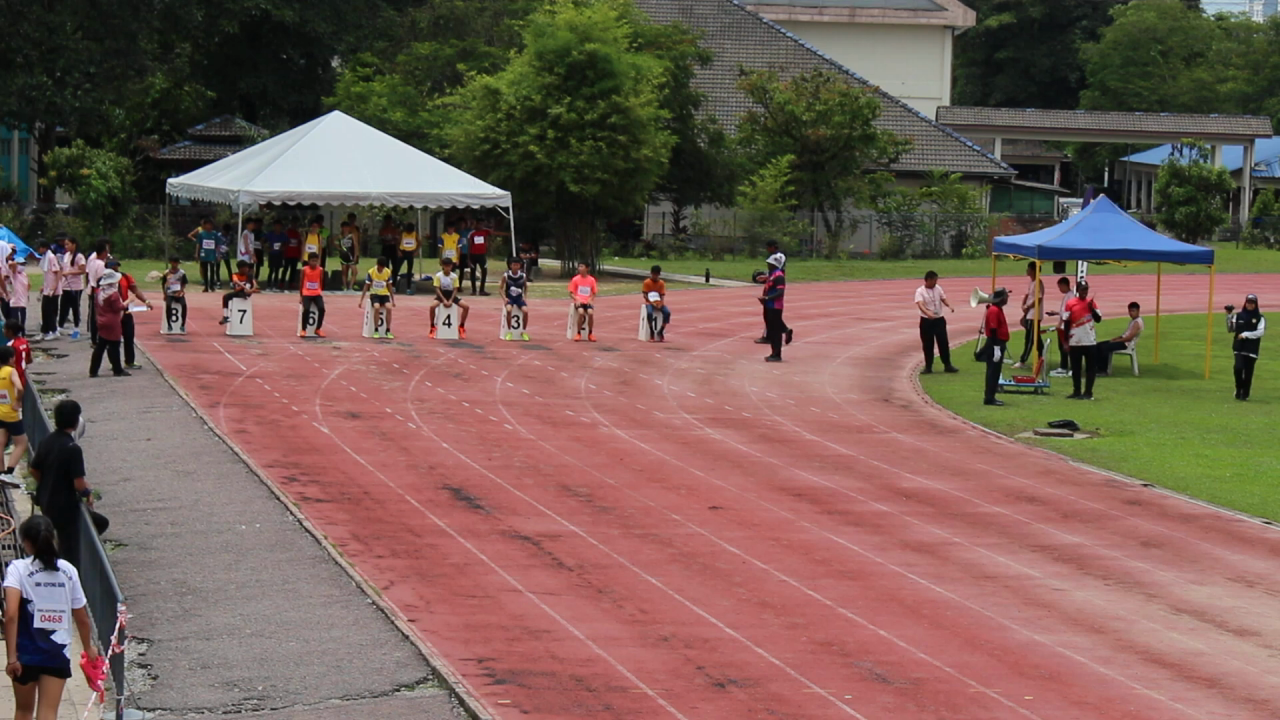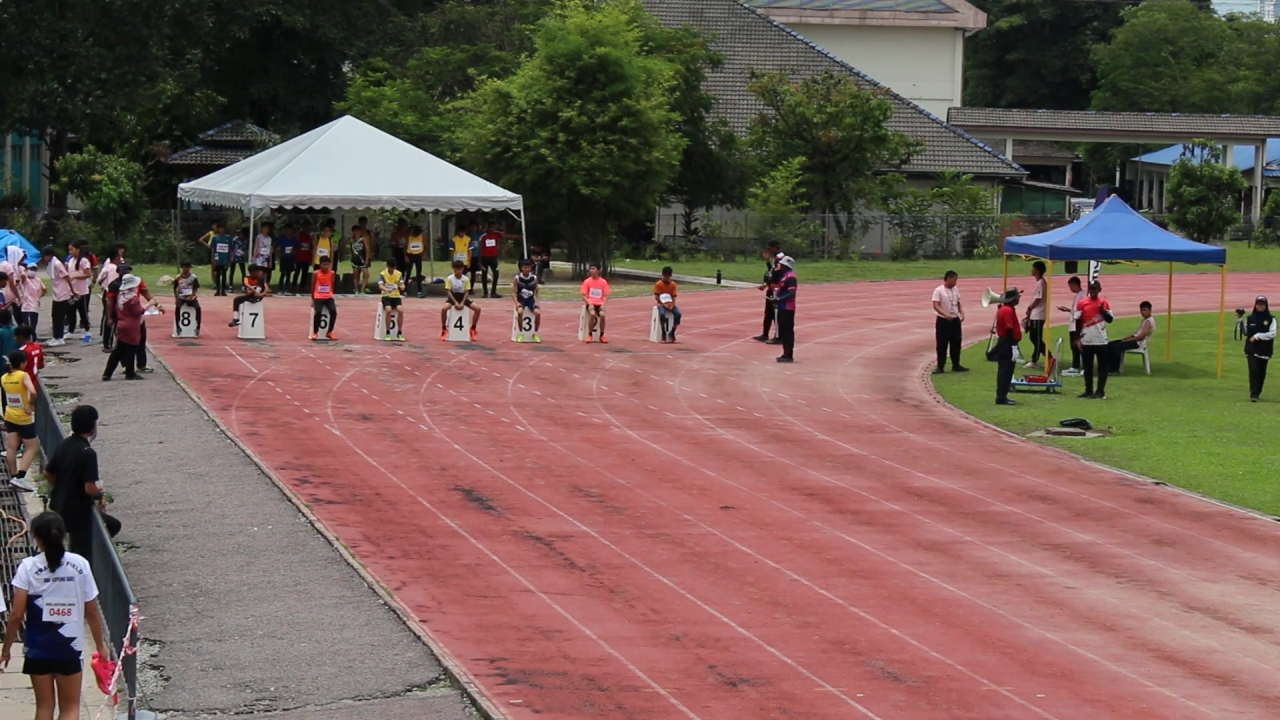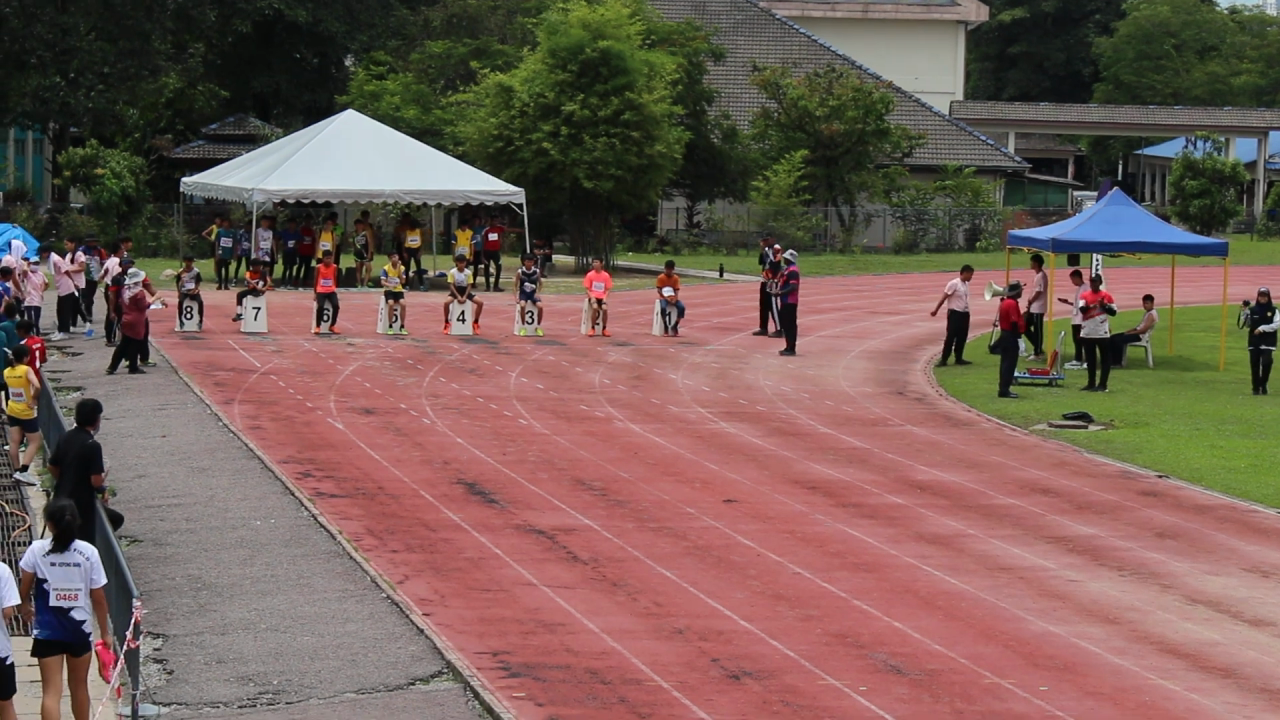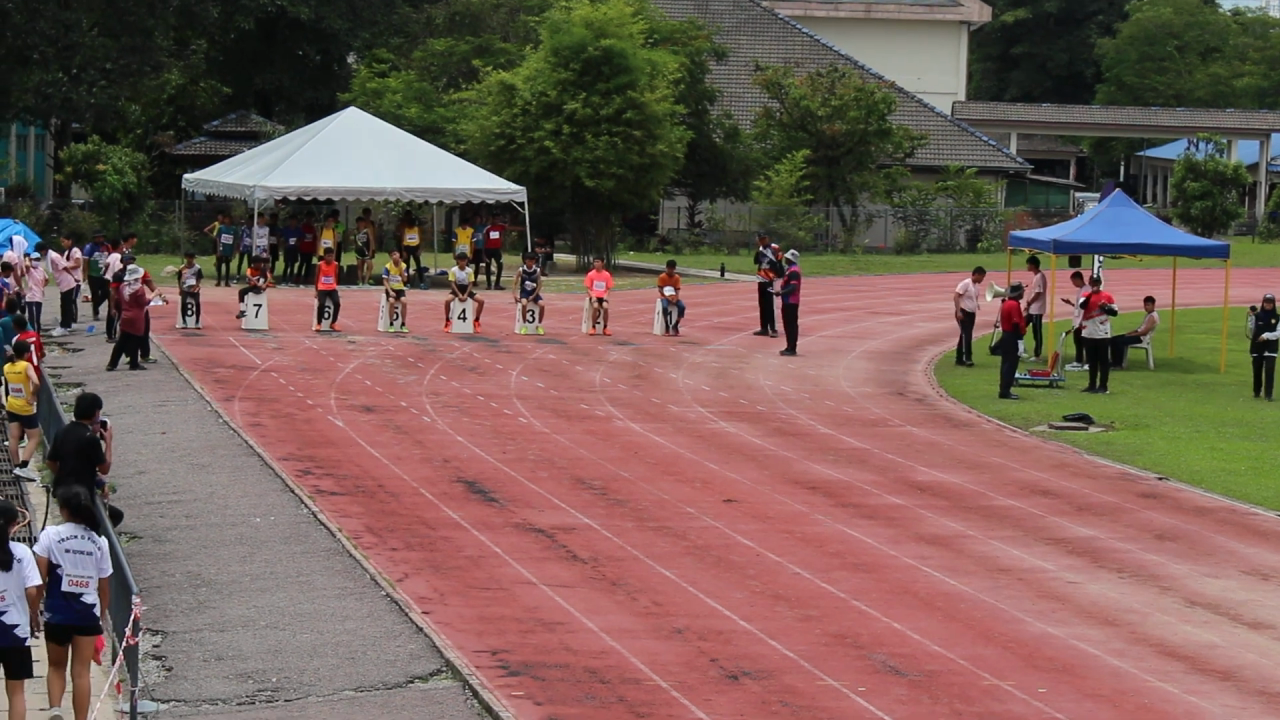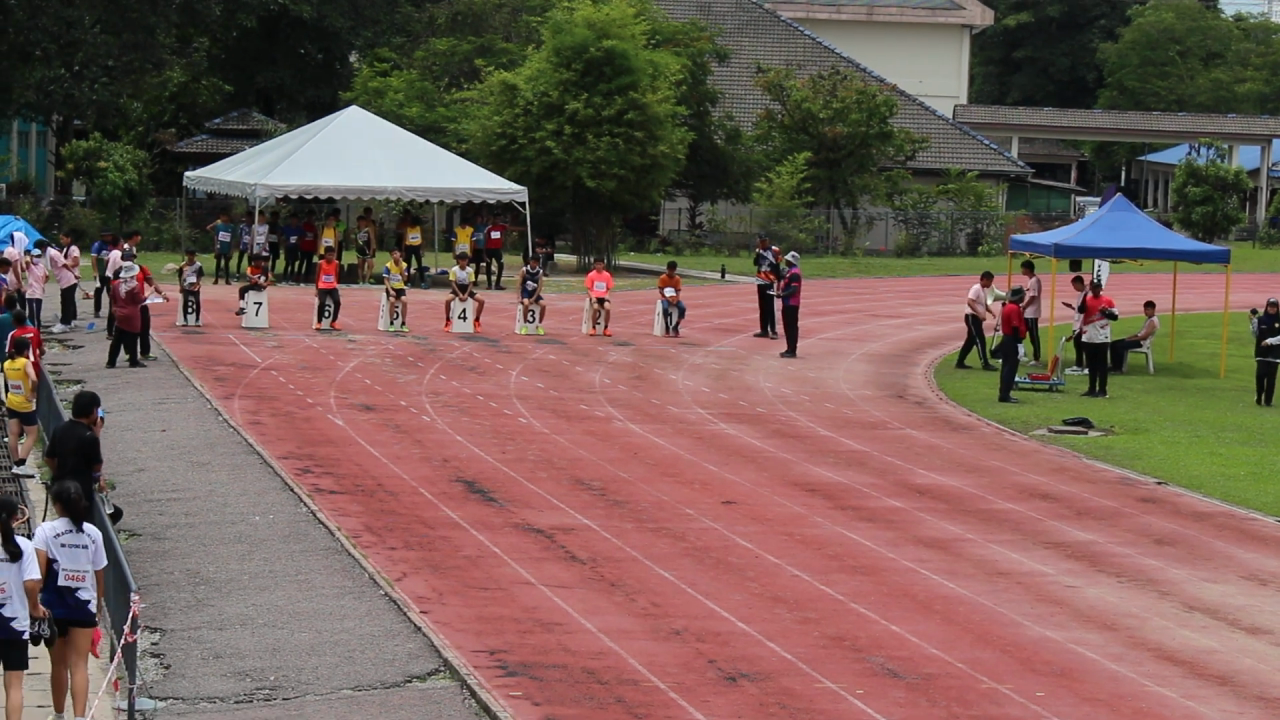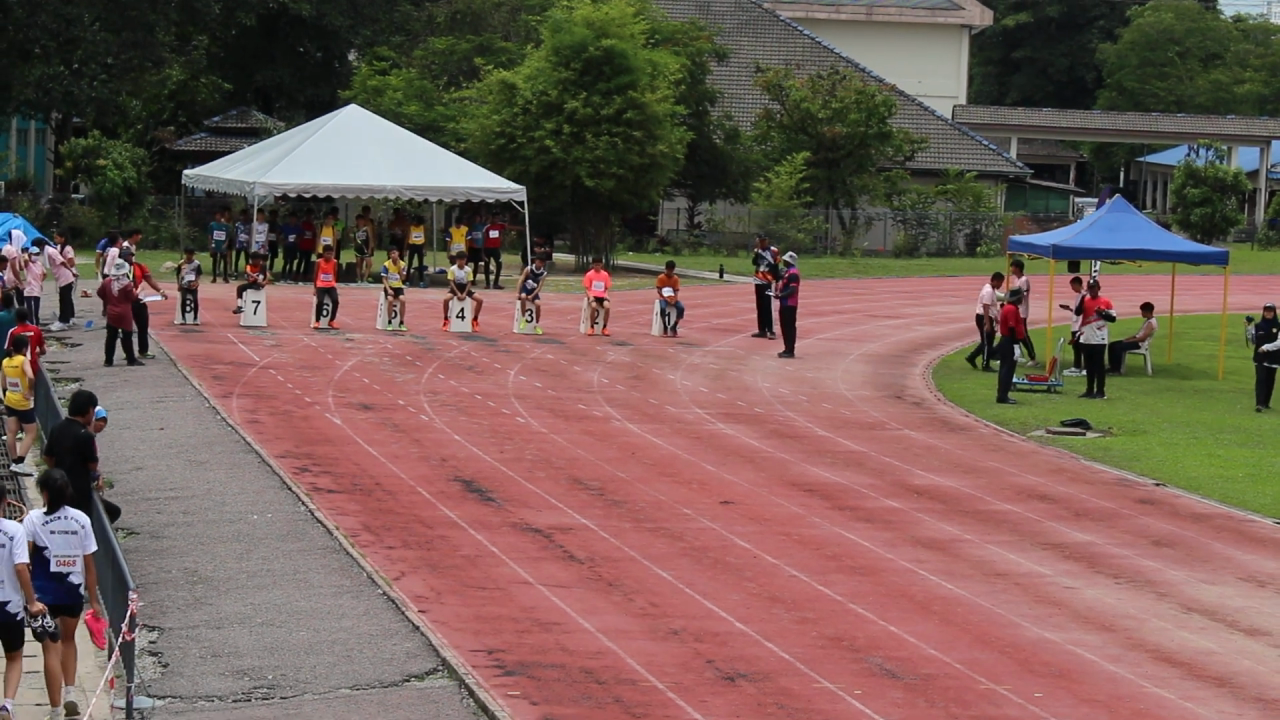
dt=0.3s
person 1, frame 1
left shoulder: (18, 569)
right shoulder: (68, 570)
left elbow: (11, 616)
right elbow: (82, 618)
left wrist: (11, 655)
right wrist: (89, 647)
left hip: (25, 654)
right hip: (58, 654)
left knee: (24, 709)
right knee: (47, 714)
person 1, frame 2
left shoulder: (28, 566)
right shoulder: (80, 564)
right elbow: (92, 611)
right wrist: (101, 645)
left hip: (37, 648)
right hip: (69, 647)
person 1, frame 3
left shoulder: (37, 550)
right shoulder: (89, 551)
left elbow: (24, 591)
right elbow: (99, 598)
left wrist: (27, 609)
right wrist: (105, 632)
left hip: (47, 631)
right hip: (79, 630)
left knee: (51, 690)
right knee: (79, 685)
person 1, frame 4
left shoulder: (50, 535)
right shoulder: (98, 540)
left elbow: (40, 577)
right elbow: (103, 587)
right wrist: (103, 616)
left hip: (57, 613)
right hip: (88, 615)
left knee: (56, 667)
right knee: (81, 673)
person 1, frame 5
left shoulder: (46, 530)
right shoulder: (93, 533)
left elbow: (38, 573)
right elbow: (99, 578)
left wrist: (35, 602)
right wrist: (97, 607)
left hip: (53, 607)
right hip: (84, 608)
left knee: (59, 664)
right knee: (79, 666)
person 1, frame 6
left shoulder: (34, 518)
right shoulder: (81, 519)
right elbow: (89, 564)
right wrist: (93, 598)
left hip: (45, 594)
right hip: (73, 593)
left knee: (52, 652)
right knee: (68, 641)
right ankle: (69, 693)
